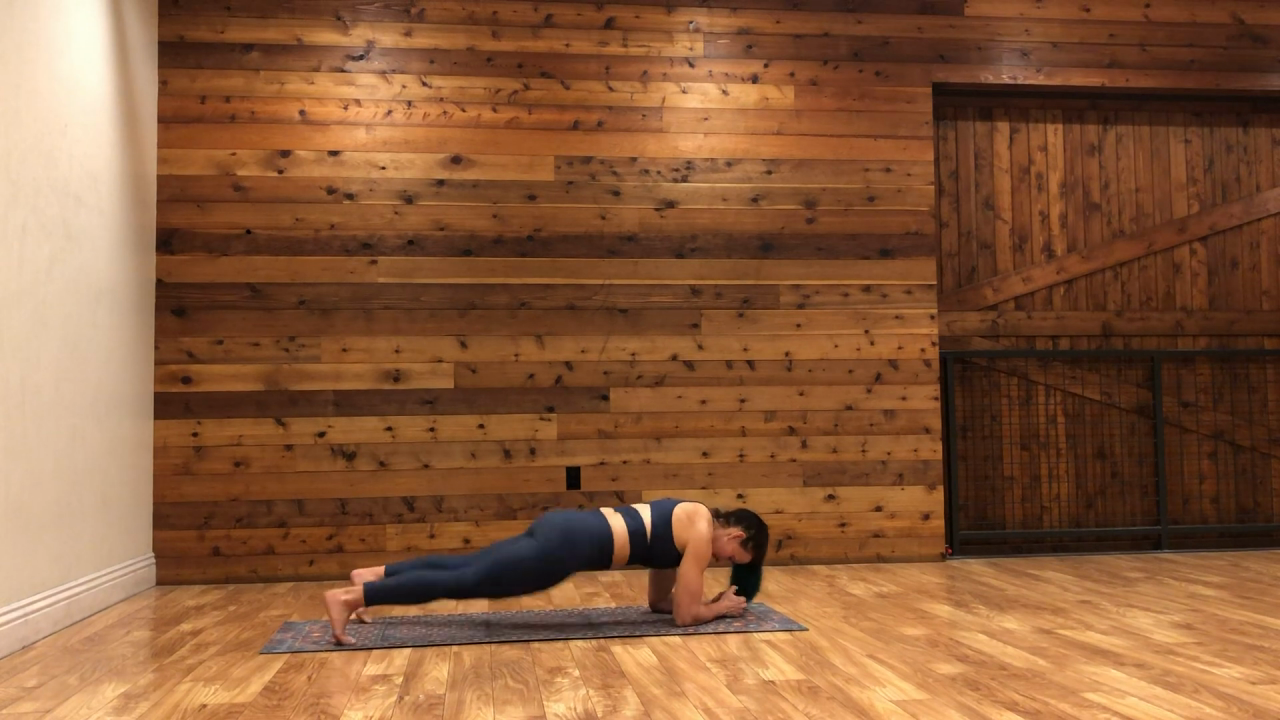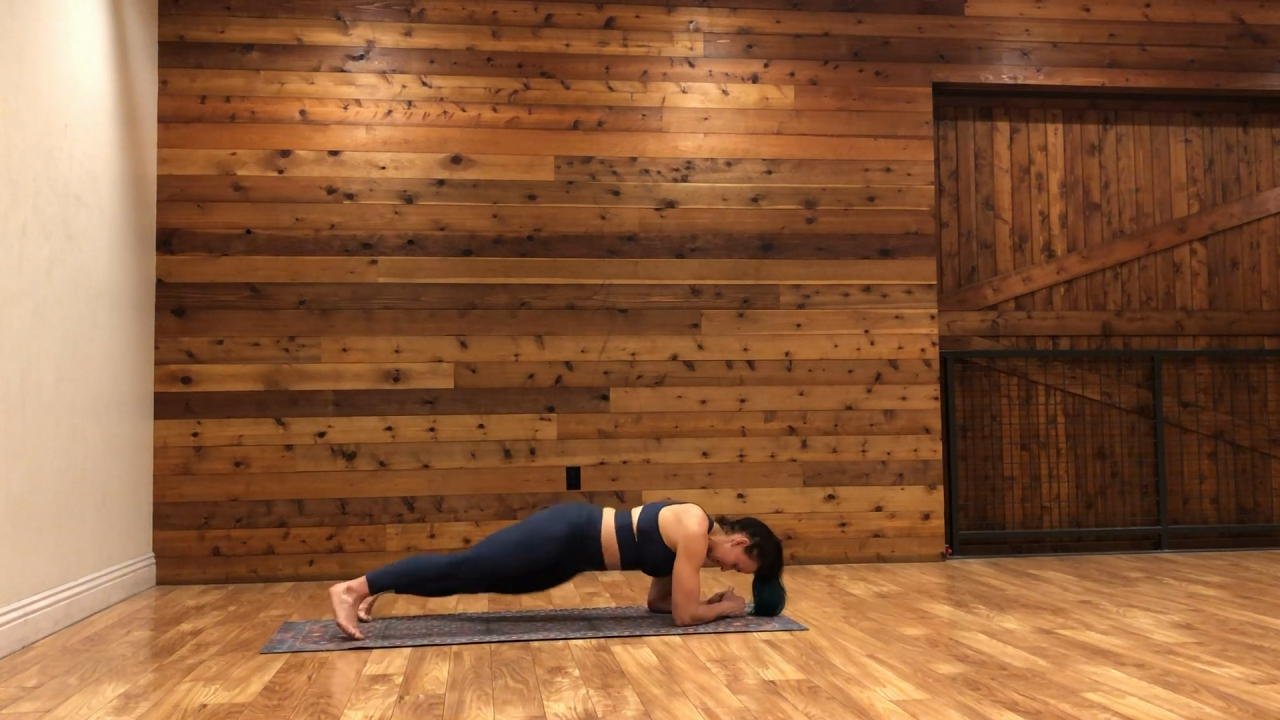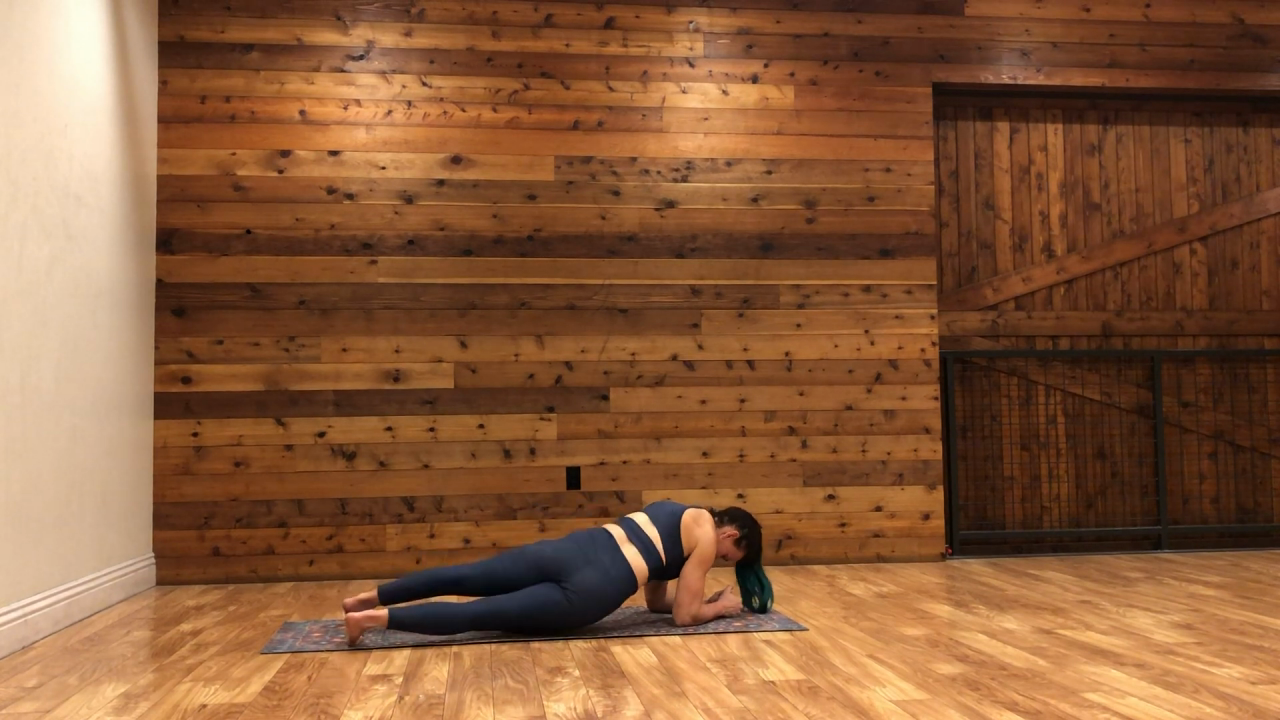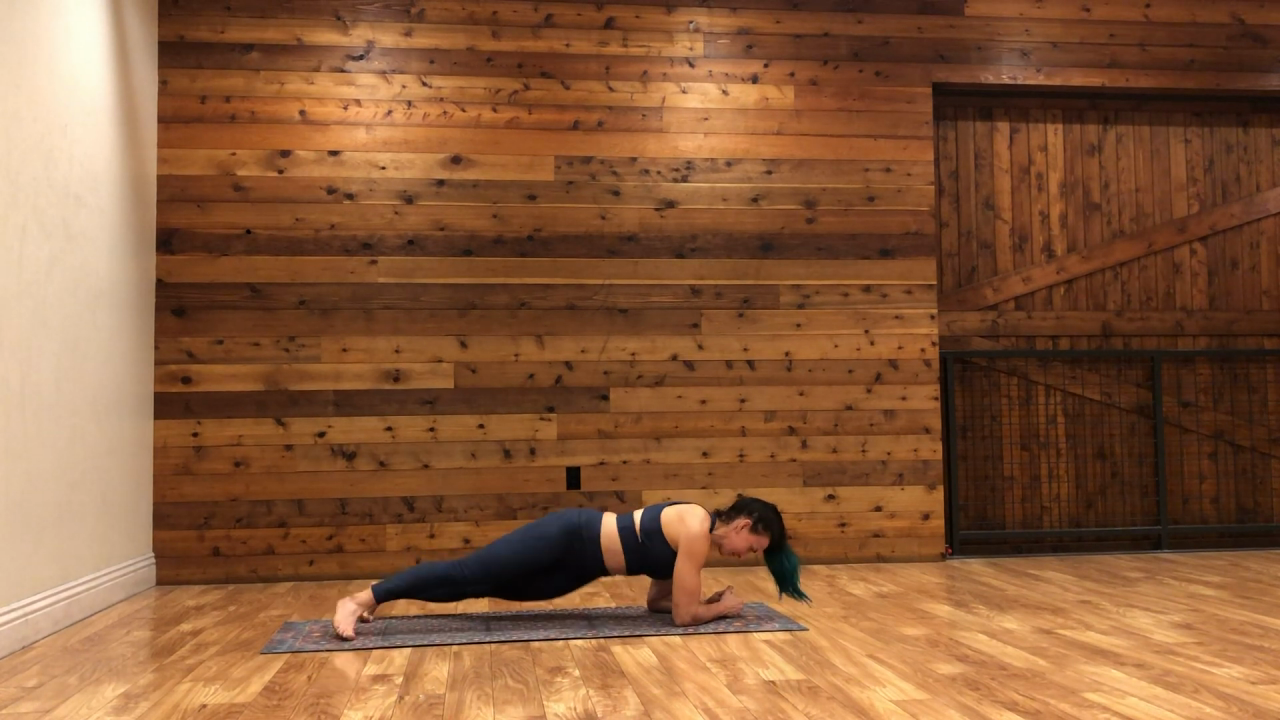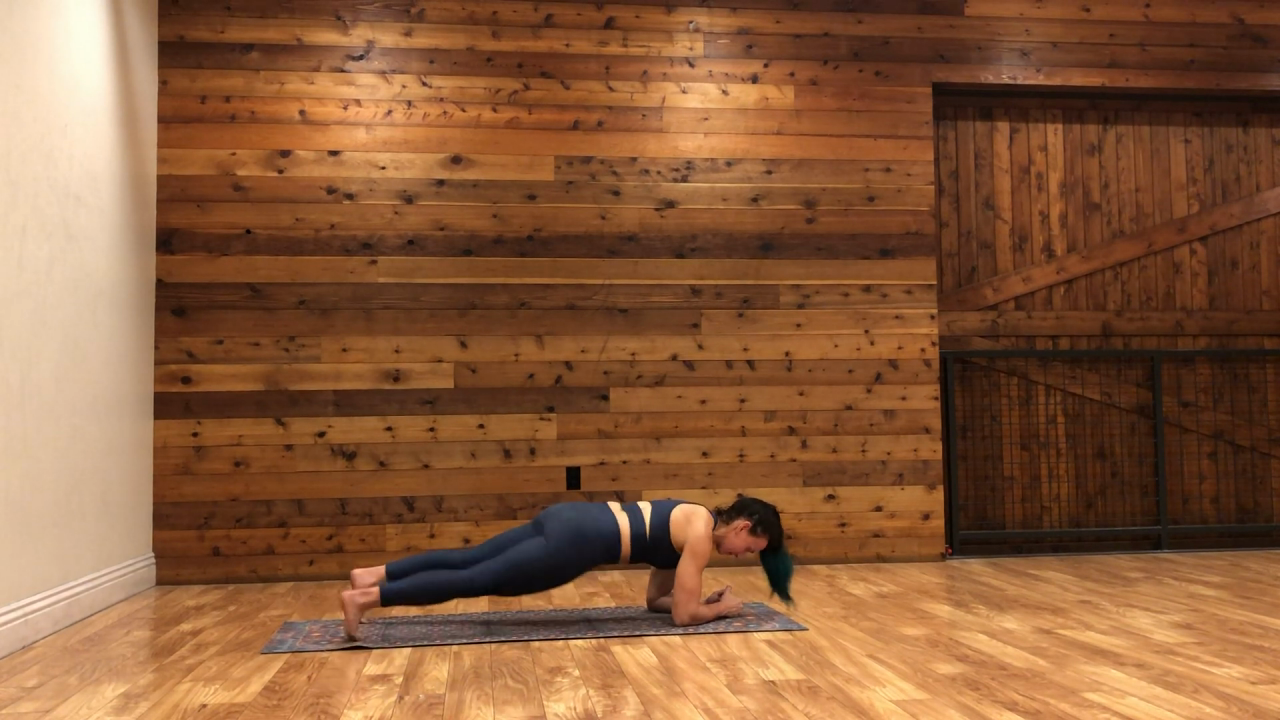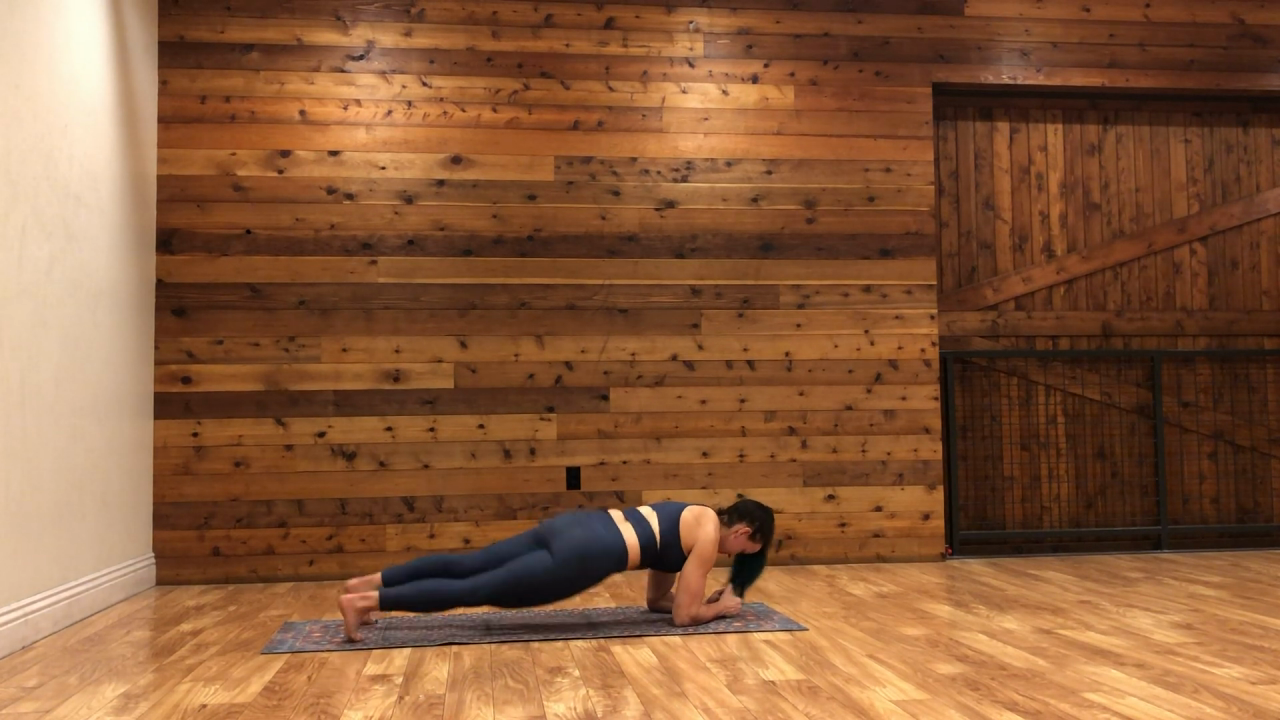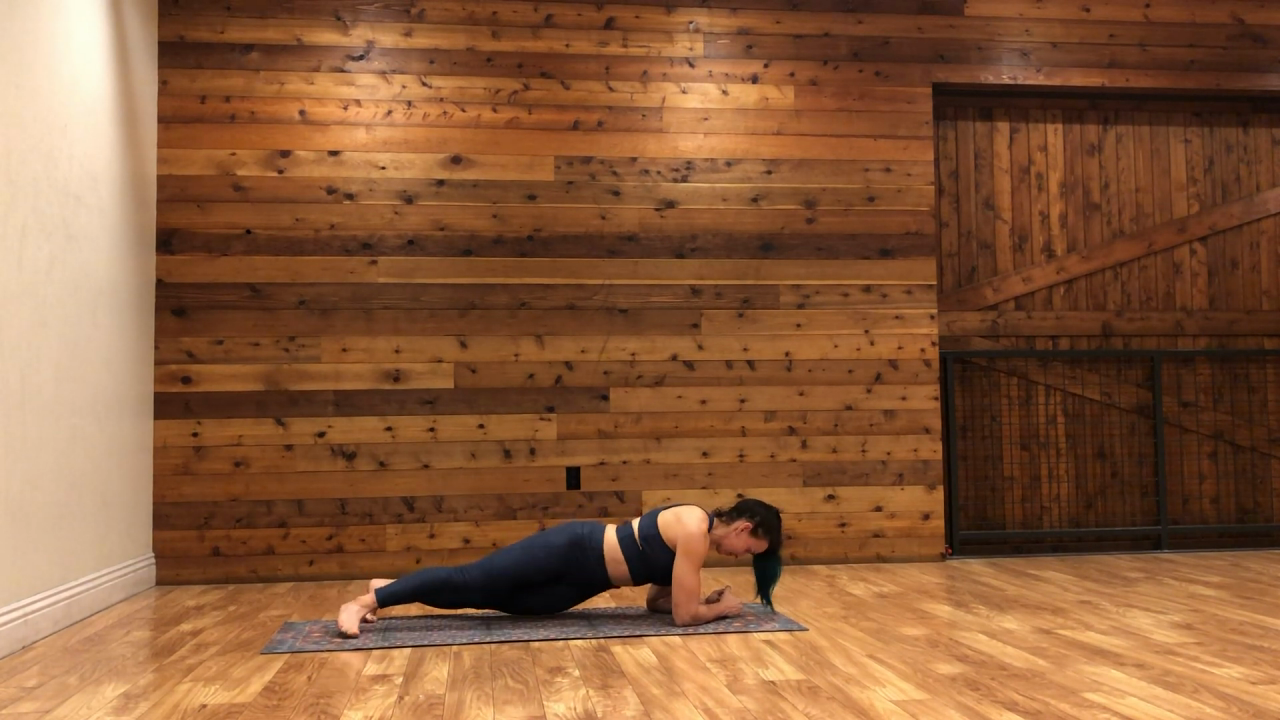
dt=0.7s
person 1, frame 1
left shoulder: (686, 523)
right shoulder: (701, 533)
left elbow: (659, 601)
right elbow: (684, 615)
left wrist: (708, 601)
right wrist: (721, 607)
left hip: (567, 526)
right hip: (570, 544)
left knee: (463, 567)
right knee: (462, 582)
left ankle: (373, 575)
right ankle: (348, 597)
person 1, frame 2
left shoulder: (692, 535)
right shoulder: (694, 533)
left elbow: (659, 601)
right elbow: (684, 614)
left wrist: (711, 601)
right wrist: (725, 607)
left hip: (574, 550)
right hip: (567, 535)
left knee: (476, 579)
right knee: (460, 568)
left ankle: (373, 586)
right ankle: (351, 590)
person 1, frame 3
left shoulder: (675, 513)
right shoulder: (706, 536)
left elbow: (656, 600)
right elbow: (684, 615)
left wrist: (705, 600)
right wrist: (721, 606)
left hip: (570, 548)
right hip: (590, 588)
left knee: (465, 578)
right knee: (478, 614)
left ankle: (366, 598)
right ankle: (373, 619)
person 1, frame 4
left shoulder: (691, 529)
right shoulder: (695, 530)
left elbow: (659, 601)
right elbow: (684, 614)
left wrist: (708, 599)
right wrist: (722, 607)
left hip: (581, 561)
right hip: (568, 536)
left knee: (482, 586)
right knee: (466, 573)
left ankle: (378, 595)
right ankle: (361, 598)
person 1, frame 5
left shoulder: (688, 519)
right shoulder: (702, 532)
left elbow: (657, 598)
right elbow: (683, 614)
left wrist: (703, 598)
right wrist: (721, 607)
left hip: (569, 517)
right hip: (578, 539)
left knee: (466, 561)
right knee: (470, 581)
left ankle: (375, 575)
right ankle: (365, 598)
person 1, frame 6
left shoulder: (689, 518)
right shoulder: (709, 534)
left elbow: (658, 598)
right elbow: (683, 614)
left wrist: (704, 598)
right wrist: (721, 607)
left hip: (572, 526)
right hip: (584, 554)
left knee: (462, 566)
right knee: (471, 591)
left ankle: (368, 582)
right ankle: (363, 601)
person 1, frame 7
left shoulder: (695, 529)
right shoulder: (694, 531)
left elbow: (658, 600)
right elbow: (683, 615)
left wrist: (704, 599)
right wrist: (720, 607)
left hip: (583, 579)
right hip: (569, 551)
left knee: (483, 597)
right knee: (469, 580)
left ankle: (385, 588)
right ankle: (368, 599)
